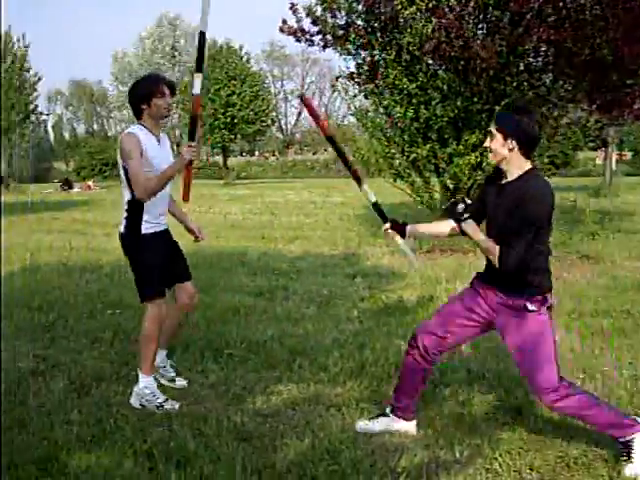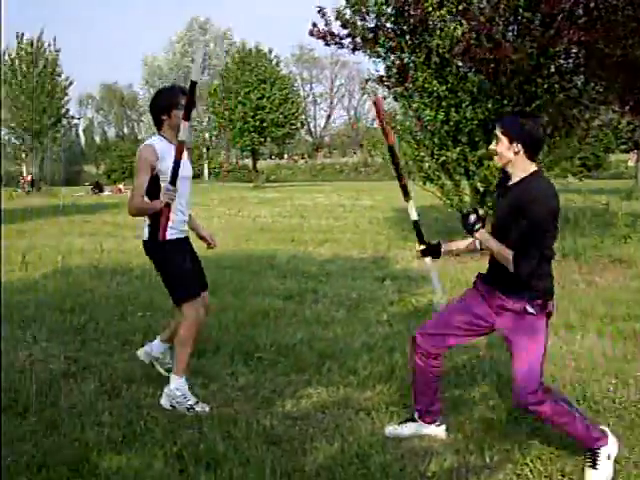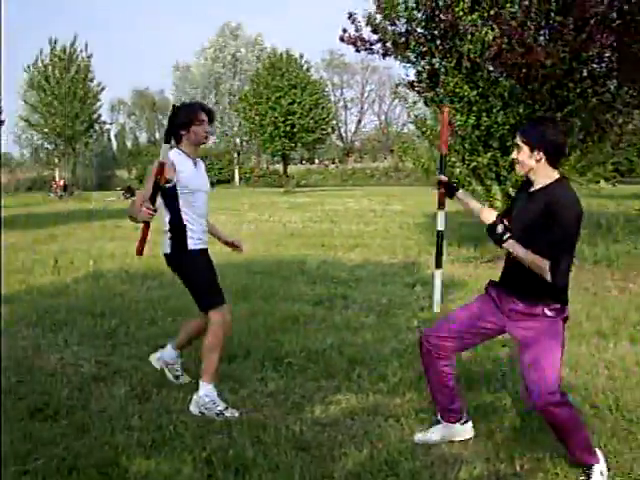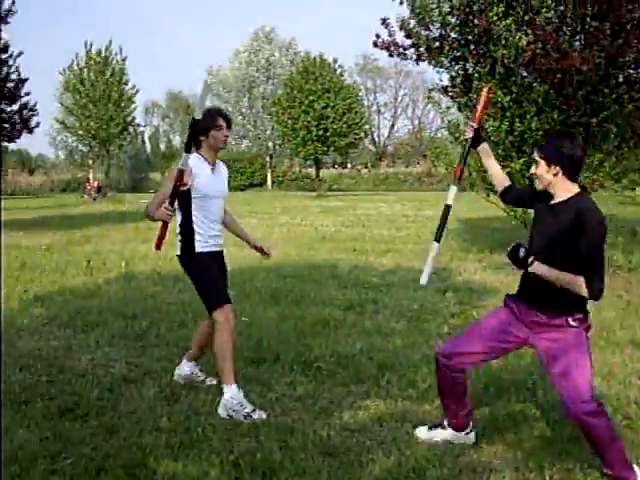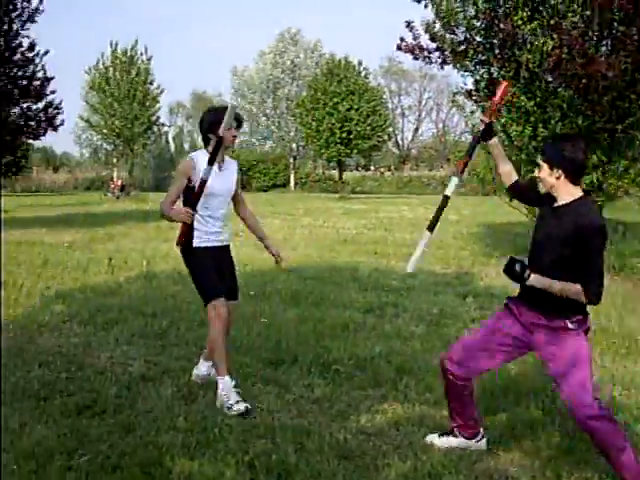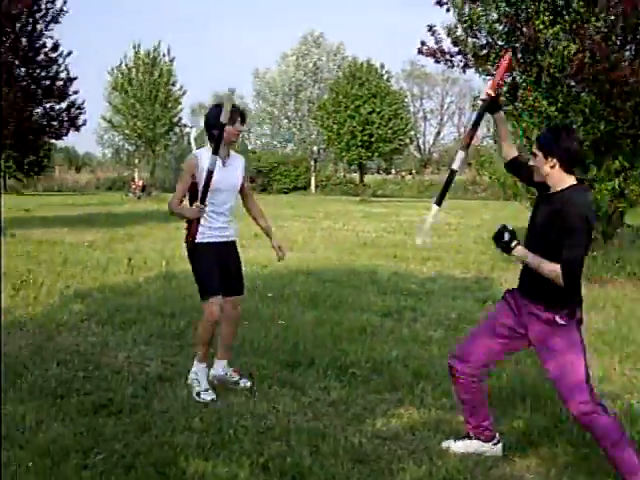
dt=0.1s
person 1, frame 1
left shoulder: (535, 193)
right shoulder: (497, 180)
left elbow: (504, 257)
right elbow: (460, 222)
left wrist: (469, 226)
right wrist: (410, 229)
left hip: (525, 303)
right hip: (486, 290)
left knee: (549, 391)
right knee: (422, 343)
right ankle: (401, 415)
person 1, frame 2
left shoulder: (540, 195)
right shoulder: (507, 184)
left elbow: (518, 263)
left wrist: (479, 231)
right wrist: (444, 247)
left hip: (527, 307)
right hip: (488, 292)
left knee: (529, 394)
right knee: (425, 341)
left ankle: (599, 442)
right ankle: (428, 419)
person 1, frame 3
left shoulder: (563, 203)
right shoulder: (528, 189)
left elbow: (555, 274)
right elbow: (502, 222)
left wrist: (508, 243)
right wrist: (459, 195)
left hip: (541, 313)
right hip: (500, 298)
left knee: (544, 395)
right knee: (432, 341)
right ankle: (454, 422)
person 1, frame 4
left shoulder: (586, 216)
right shoulder: (544, 197)
left elbow: (592, 287)
right elbow: (507, 192)
left wrist: (534, 266)
right wrist: (482, 147)
left hip: (562, 324)
right hip: (519, 310)
left knee: (581, 405)
right knee: (448, 356)
right ankle: (458, 428)
person 1, frame 5
left shoulder: (588, 222)
right shoulder: (549, 199)
left elbow: (591, 292)
right elbow: (513, 185)
left wrist: (532, 278)
right wrist: (492, 140)
left hip: (562, 328)
right hip: (520, 314)
left knee: (586, 410)
right knee: (454, 366)
right ankle: (468, 434)
person 1, frame 6
left shoulder: (576, 208)
right shoulder: (546, 185)
left elbow: (567, 277)
right elbow: (513, 162)
left wrist: (517, 250)
right wrist: (496, 114)
left hip: (556, 316)
right hip: (520, 304)
left knee: (581, 404)
right knee: (462, 364)
right ankle: (484, 437)
person 2, frame 1
left shoulder: (164, 140)
right shoulder: (131, 138)
right elbow: (143, 192)
left wrist: (187, 222)
right wrist: (176, 166)
left hip: (160, 231)
right hip: (139, 234)
left knee: (187, 296)
right knee: (156, 308)
left ankle: (158, 361)
right ankle: (144, 388)
person 2, frame 2
left shoulder: (180, 150)
right shoulder: (150, 150)
right elbow: (134, 204)
left wrist: (198, 230)
right wrist: (153, 205)
left hip: (179, 239)
right hip: (163, 242)
left knee: (197, 304)
right knee: (194, 311)
left ankle: (157, 348)
right ankle: (176, 391)
person 2, frame 3
left shoulder: (199, 164)
right shoulder: (169, 163)
right elbow: (134, 208)
left wrist: (223, 237)
right wrist: (142, 212)
left hip: (197, 249)
right hip: (184, 252)
left knee: (210, 315)
right knee: (221, 319)
left ankle: (167, 355)
right ankle: (205, 396)
person 2, frame 4
left shoulder: (222, 169)
right shoulder: (185, 167)
right elbow: (151, 207)
left wrist: (252, 241)
right wrist: (159, 213)
left hip: (214, 251)
right hip: (195, 253)
left knee: (218, 316)
right knee: (225, 318)
left ankle: (187, 367)
right ankle: (232, 397)
person 2, frame 5
left shoulder: (233, 167)
right shoulder: (191, 163)
left elbow: (242, 208)
right elbow: (165, 206)
left wrist: (266, 242)
right wrist: (177, 214)
left hip: (221, 247)
right hip: (197, 248)
left knee: (225, 311)
right knee: (218, 311)
left ankle: (205, 367)
right ankle: (226, 387)
person 2, frame 6
left shoulder: (240, 162)
right shoulder: (196, 161)
left elbow: (251, 203)
right elbow: (174, 205)
left wrist: (272, 237)
right wrist: (187, 212)
left hip: (228, 244)
right hip: (202, 244)
left knee: (233, 307)
right knee: (213, 310)
left ankle: (221, 367)
right ankle: (199, 370)
